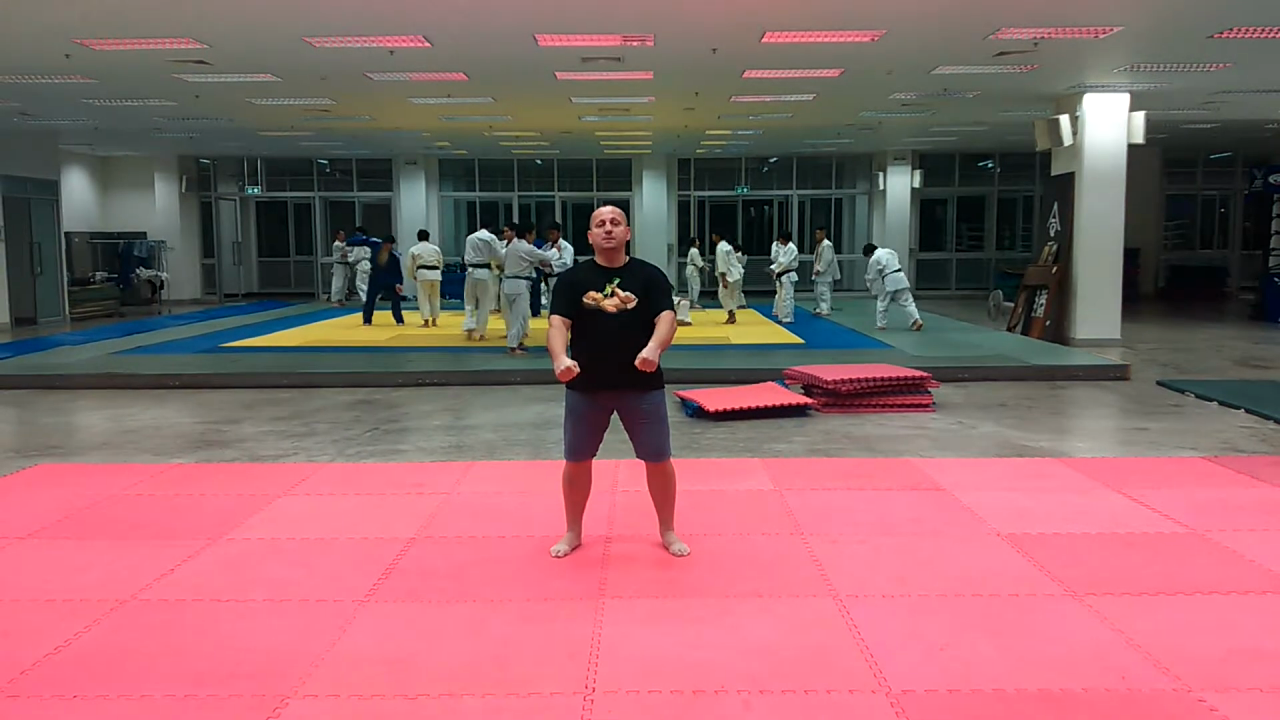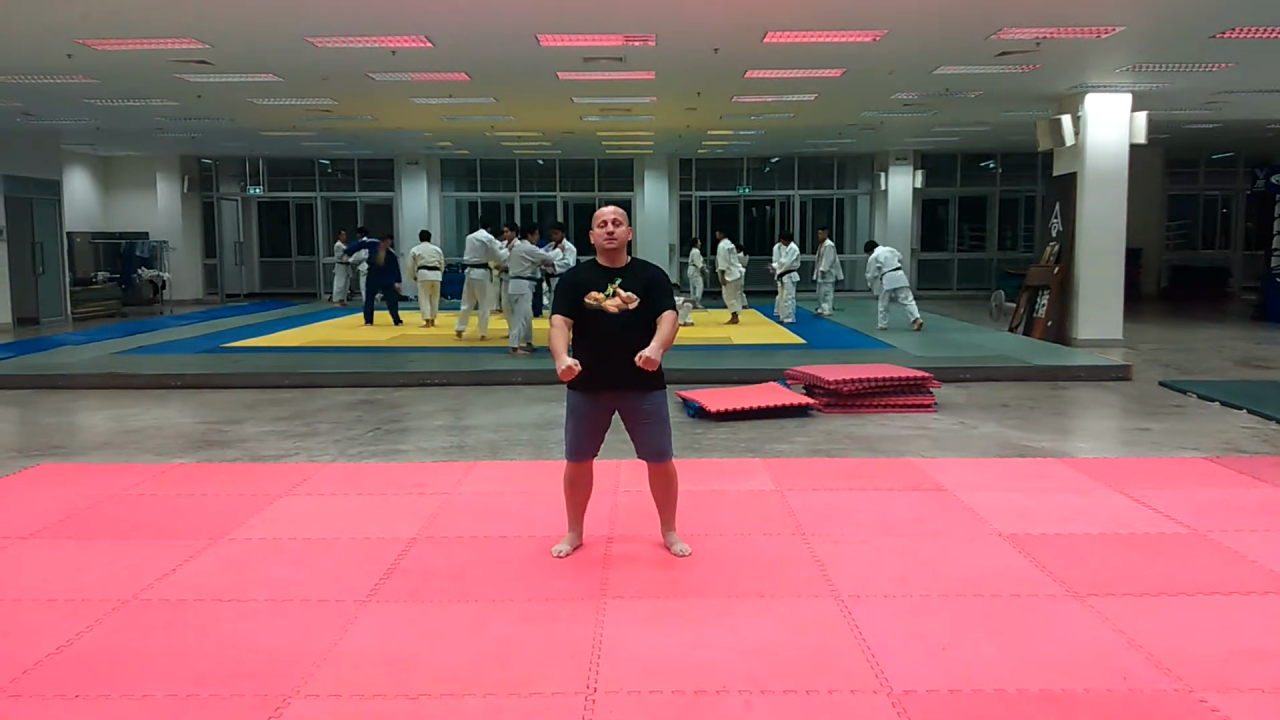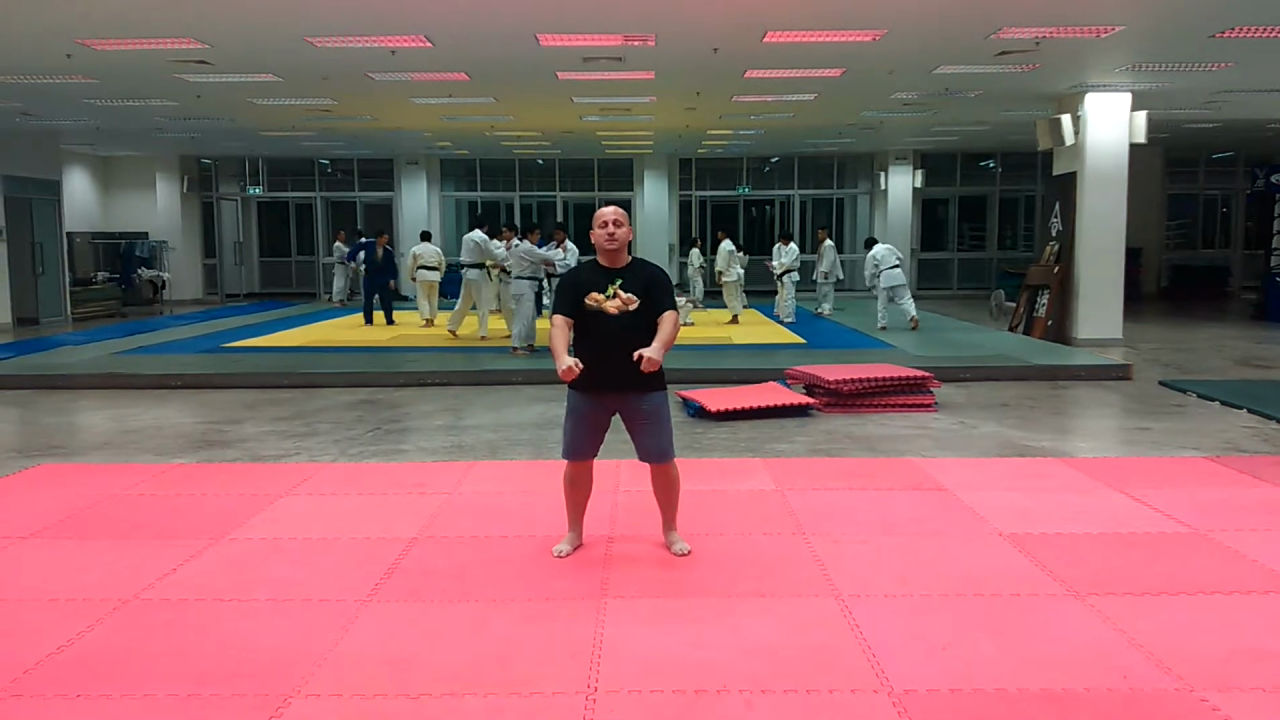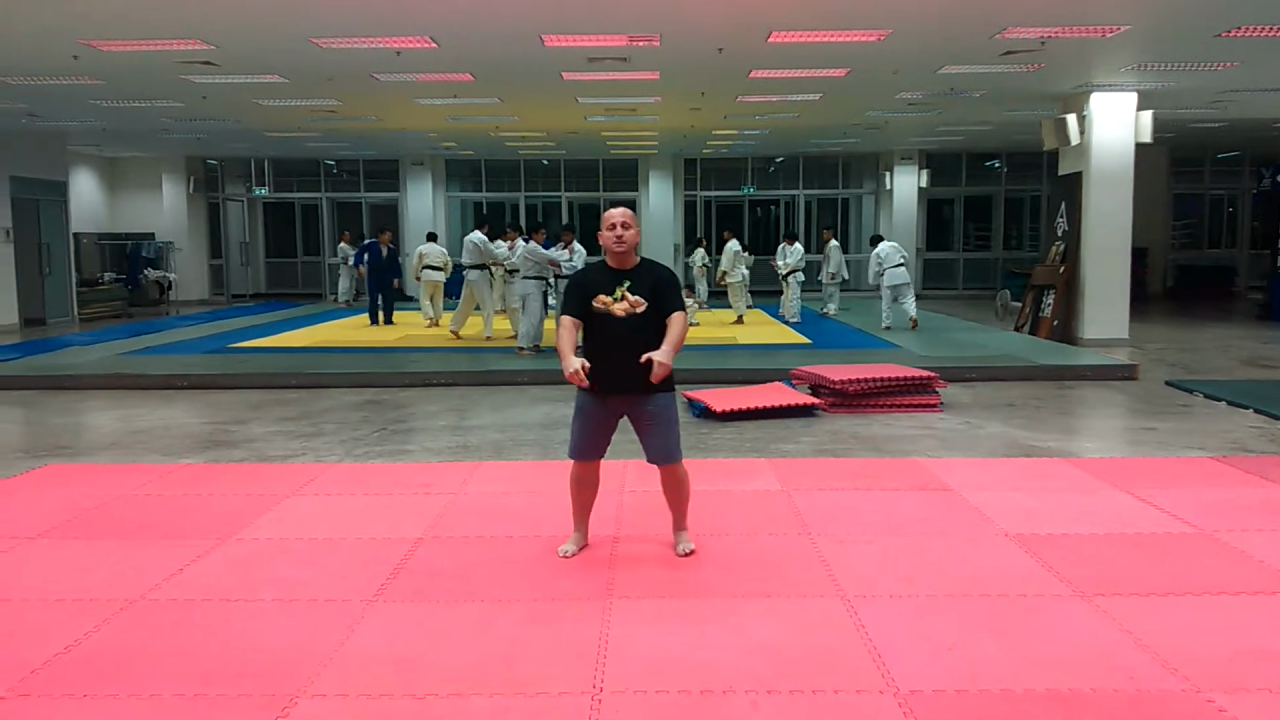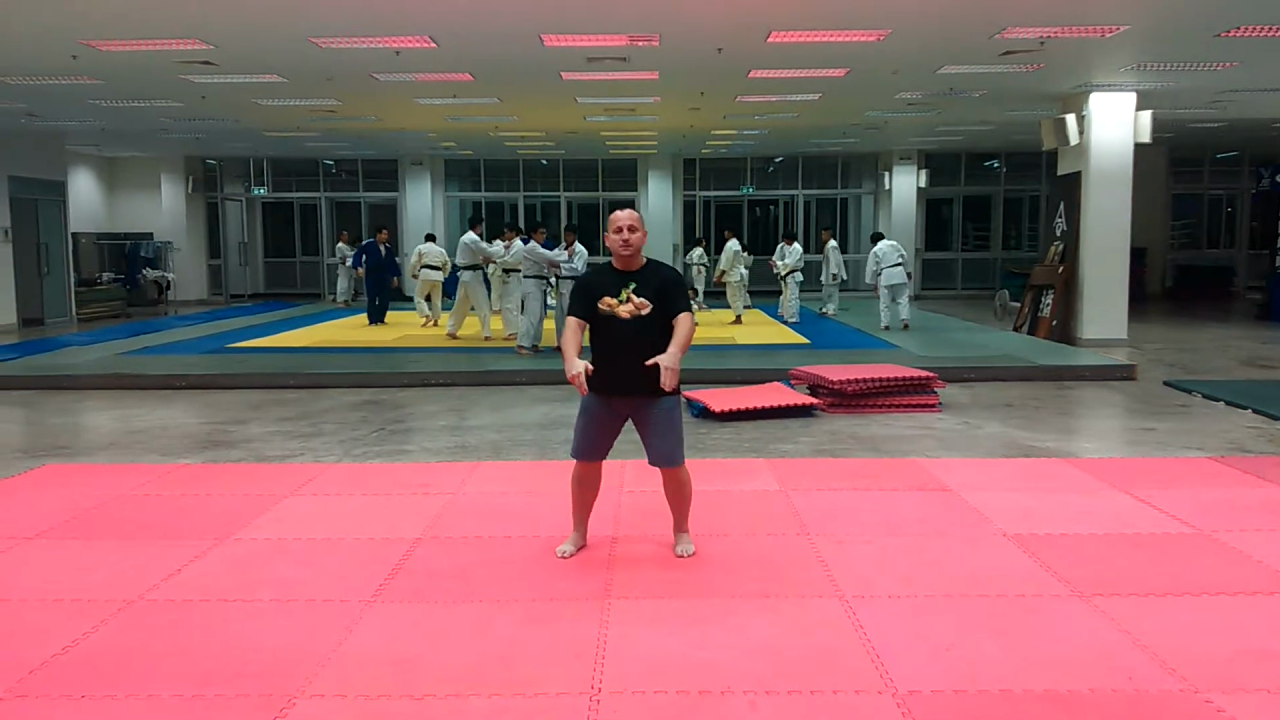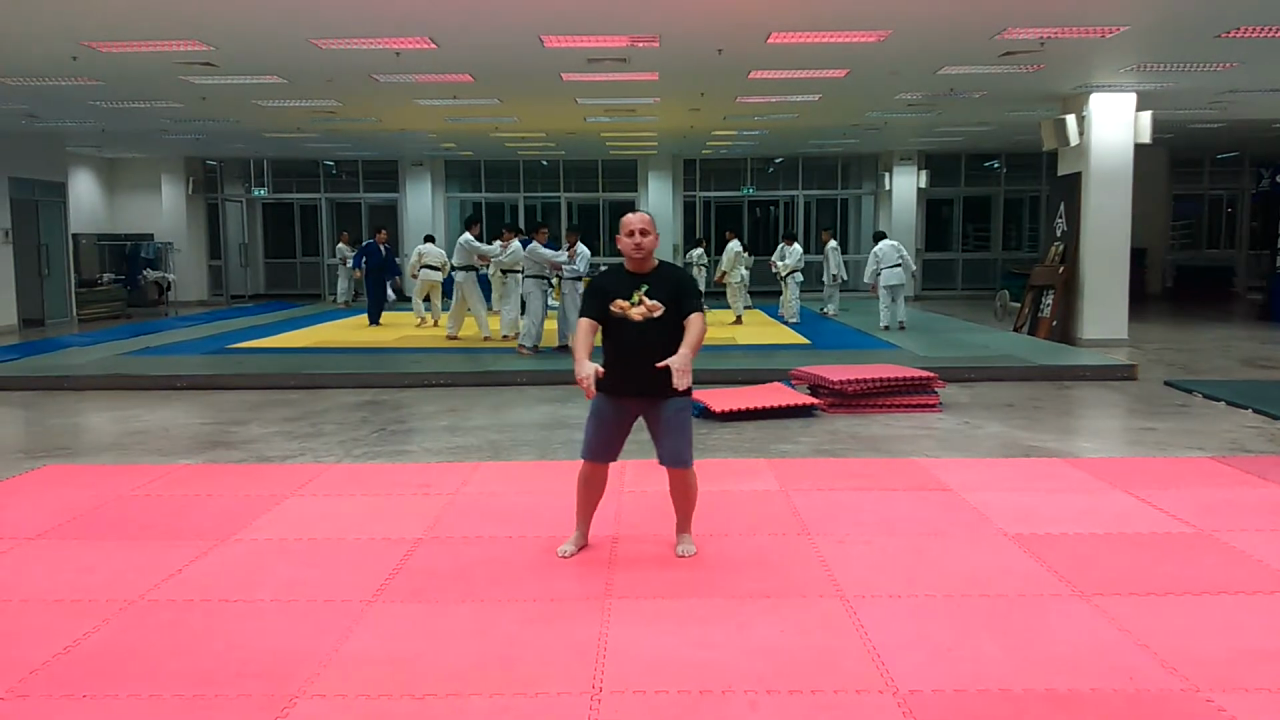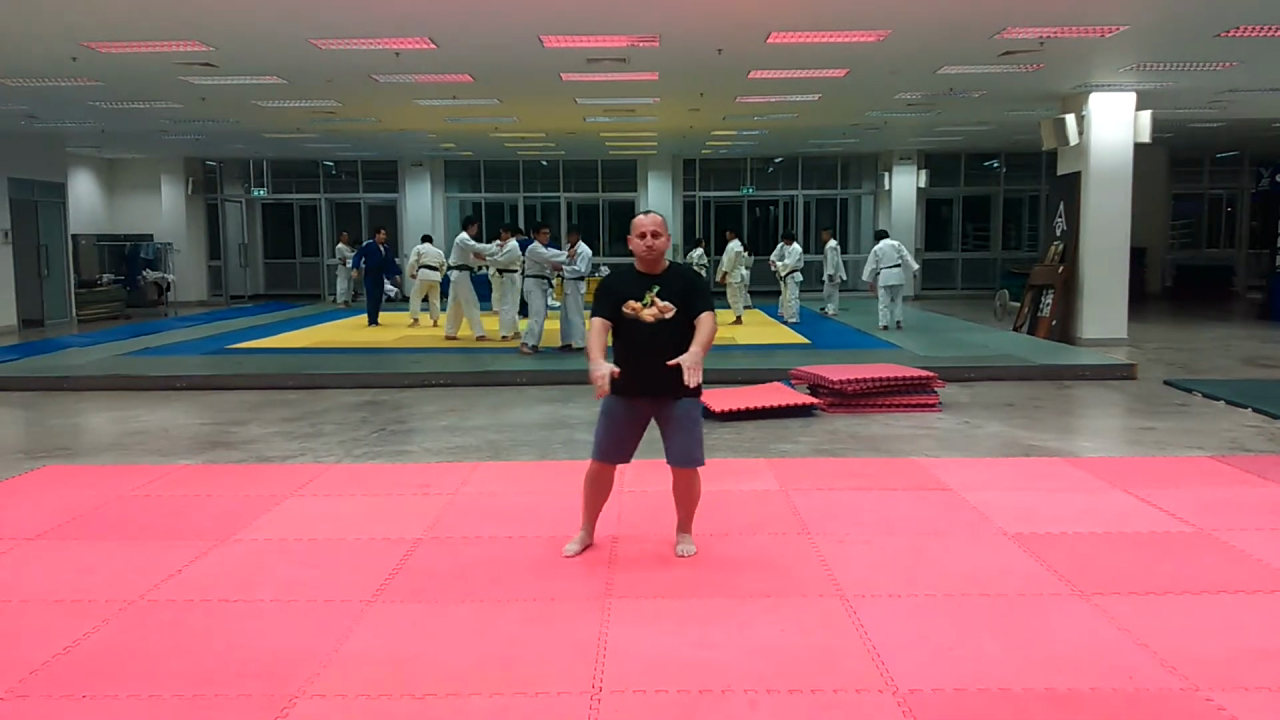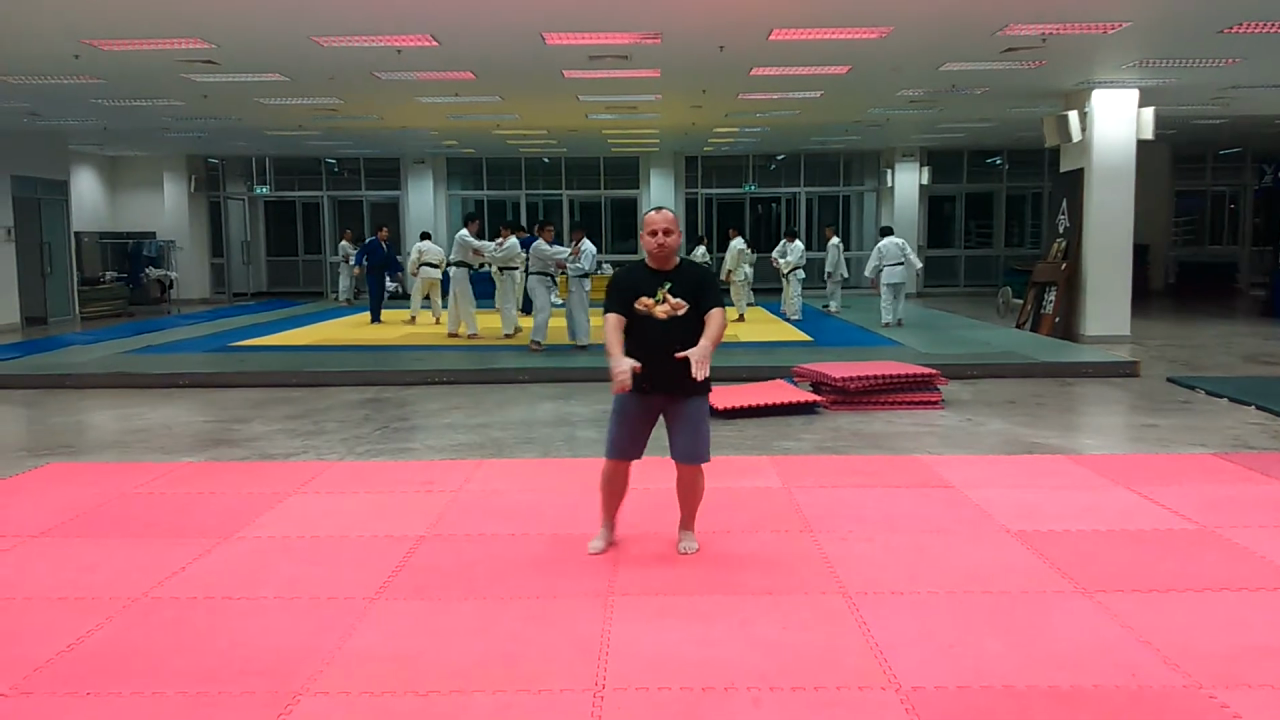
dt=0.1s
person 1, frame 1
left shoulder: (650, 275)
right shoulder: (573, 278)
left elbow: (666, 317)
right elbow: (558, 322)
left wrist: (654, 348)
right wrist: (560, 357)
left hip: (642, 384)
right hip: (586, 385)
left knee: (658, 459)
right knee: (577, 460)
left ankle: (668, 531)
right ankle: (573, 532)
person 1, frame 2
left shoulder: (651, 275)
right shoulder: (574, 278)
left elbow: (668, 317)
right elbow: (560, 322)
left wrist: (656, 347)
right wrist: (561, 357)
left hip: (643, 385)
right hip: (587, 385)
left knee: (660, 460)
right knee: (578, 460)
left ankle: (669, 531)
right ankle: (574, 533)
person 1, frame 3
left shoulder: (652, 275)
right shoulder: (575, 278)
left elbow: (669, 317)
right elbow: (561, 322)
left wrist: (658, 348)
right wrist: (562, 357)
left hip: (644, 385)
right hip: (588, 386)
left knee: (662, 460)
right knee: (577, 460)
left ankle: (670, 530)
right ankle: (574, 532)
person 1, frame 4
left shoulder: (660, 276)
right shoulder: (584, 279)
left elbow: (678, 318)
right elbow: (569, 323)
left wrist: (667, 350)
right wrist: (569, 358)
left hip: (652, 387)
right hip: (597, 387)
left knee: (669, 462)
right knee: (584, 461)
left ankle: (681, 529)
right ankle: (580, 532)
person 1, frame 5
left shoulder: (666, 277)
right shoulder: (590, 281)
left elbow: (684, 319)
right elbow: (574, 323)
left wrist: (673, 353)
right wrist: (572, 360)
left hip: (657, 389)
right hip: (603, 388)
left knee: (671, 464)
right knee: (586, 461)
left ankle: (682, 531)
right ankle: (579, 533)
person 1, frame 6
left shoulder: (678, 278)
right shoulder: (603, 283)
left elbow: (696, 320)
right elbow: (586, 324)
left wrist: (685, 354)
right wrist: (582, 362)
left hip: (667, 391)
right hip: (614, 389)
left knee: (680, 465)
right knee: (594, 462)
left ankle: (684, 531)
right ankle: (581, 533)
person 1, frame 7
left shoulder: (690, 280)
right shoulder: (614, 283)
left elbow: (707, 320)
right elbow: (599, 326)
left wrist: (696, 352)
right wrist: (598, 363)
left hip: (679, 389)
right hip: (626, 388)
left knee: (685, 466)
right knee: (603, 462)
left ankle: (684, 531)
right ankle: (586, 531)
person 1, frame 8
left shoulder: (700, 277)
right shoulder: (625, 278)
left elbow: (716, 316)
right elbow: (613, 321)
left wrist: (704, 347)
right wrist: (617, 359)
left hip: (687, 387)
right hip: (637, 386)
left knee: (690, 463)
right knee: (617, 459)
left ankle: (686, 528)
right ankle: (607, 527)
